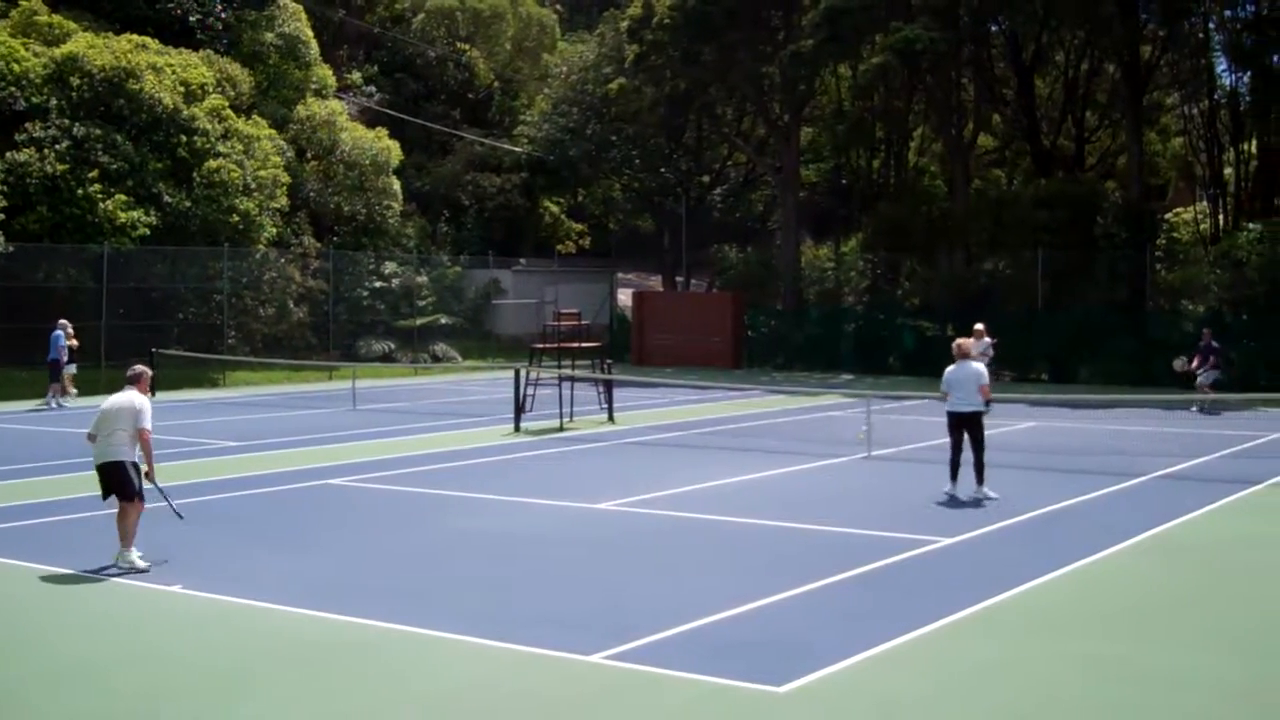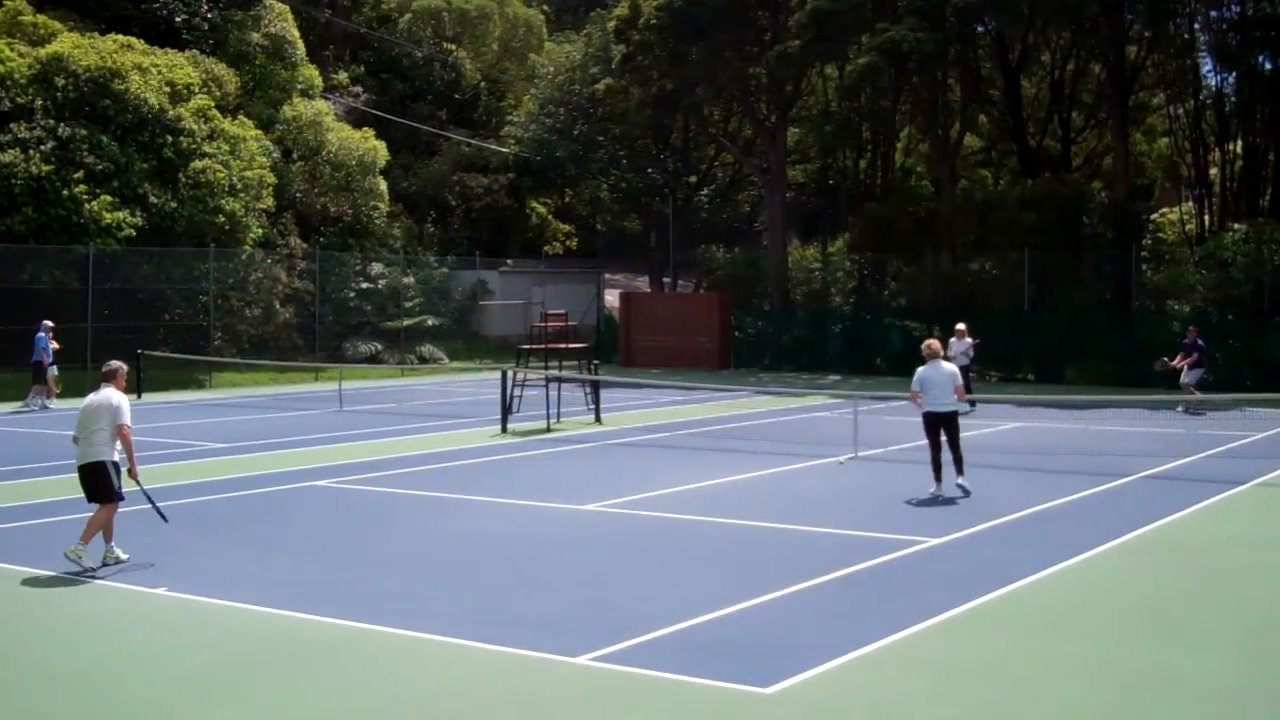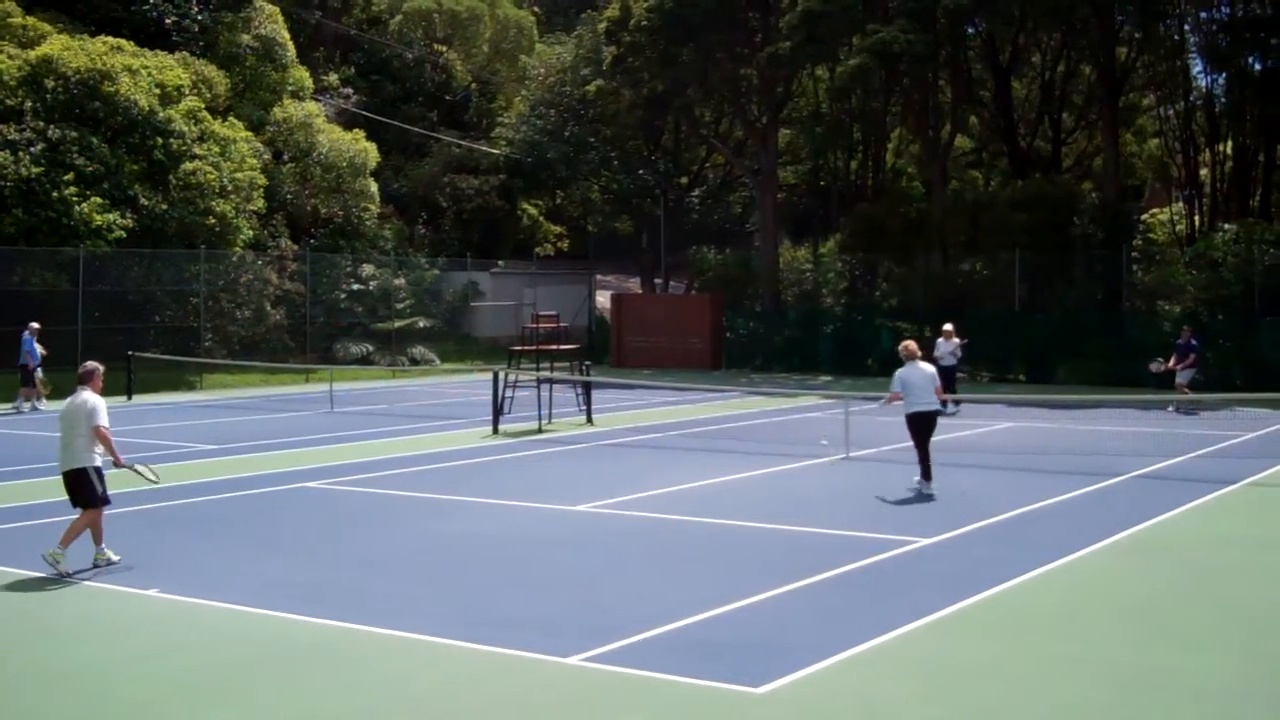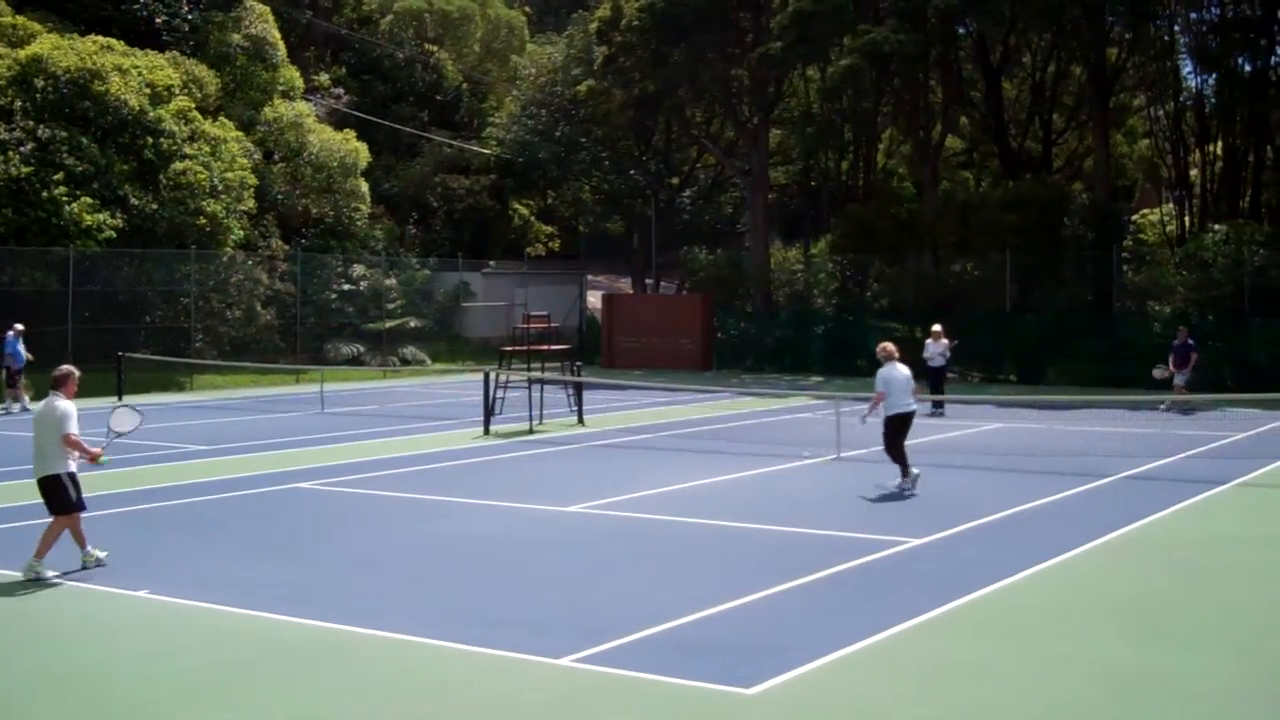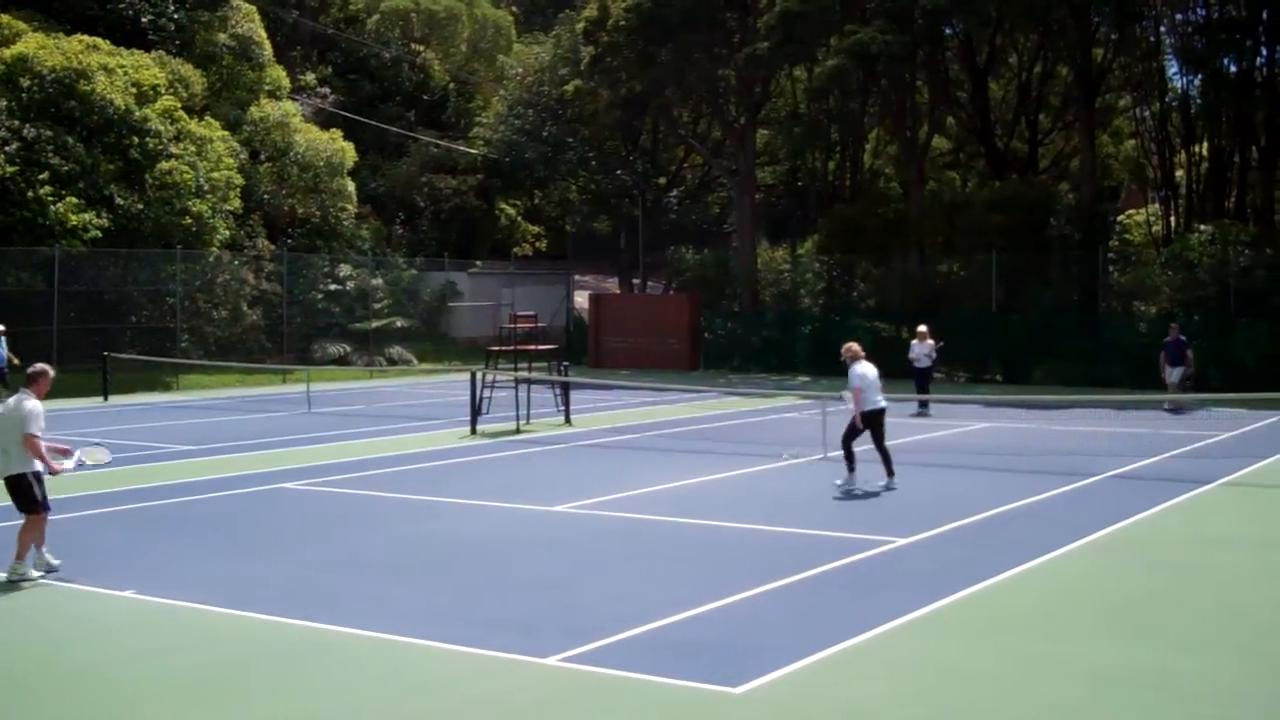
dt=0.2s
person 1, frame 1
left shoulder: (110, 400)
right shoulder: (141, 400)
left elbow: (91, 436)
right elbow: (144, 435)
right wrist: (150, 467)
left hip: (101, 459)
right hip: (122, 459)
left knee: (125, 504)
right knee: (135, 504)
left ankle: (125, 549)
right ankle: (126, 555)
person 1, frame 2
left shoulder: (88, 400)
right shoulder: (118, 398)
left elbow: (76, 438)
right elbow: (123, 431)
right wrist: (132, 463)
left hip: (84, 460)
right hip: (103, 458)
left knee: (108, 505)
right knee: (109, 506)
left ankle: (111, 551)
right ankle: (78, 549)
person 1, frame 3
left shoulder: (69, 403)
right shoulder: (95, 401)
right elbow: (101, 431)
left wrist: (103, 452)
right wrist: (115, 455)
left hip: (68, 465)
right hip: (85, 464)
left knee: (94, 508)
right knee: (91, 511)
left ankle: (101, 553)
right ankle: (56, 553)
person 1, frame 4
left shoulder: (43, 407)
right shoulder: (65, 406)
right elbow: (69, 439)
left wrist: (84, 451)
right wrist: (89, 452)
left hip: (43, 470)
right hip: (58, 470)
left knee: (71, 513)
right knee: (64, 518)
left ankle: (88, 554)
right ankle: (35, 565)
person 1, frame 5
right shoulder: (33, 406)
right elbow: (30, 440)
left wrist: (52, 447)
right wrist: (49, 464)
right hip: (25, 471)
left knee: (39, 514)
right knee: (37, 515)
left ankle: (41, 556)
right ankle: (18, 568)
